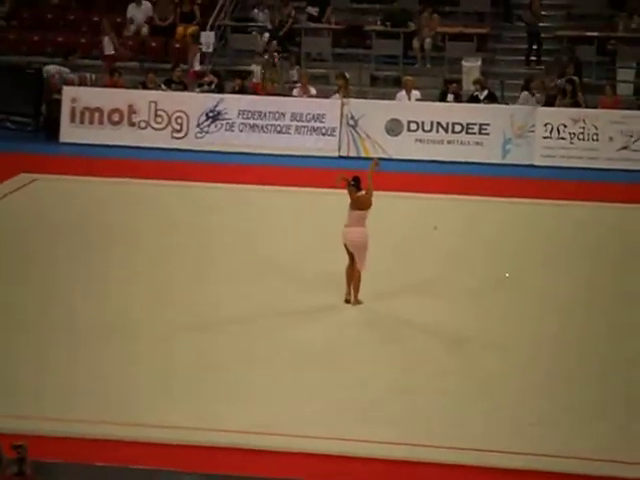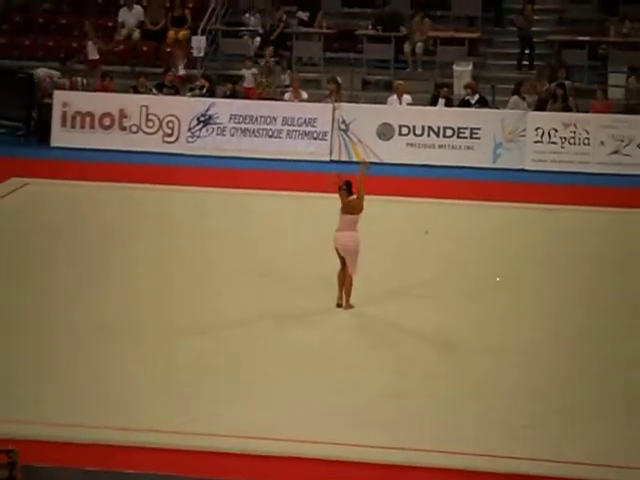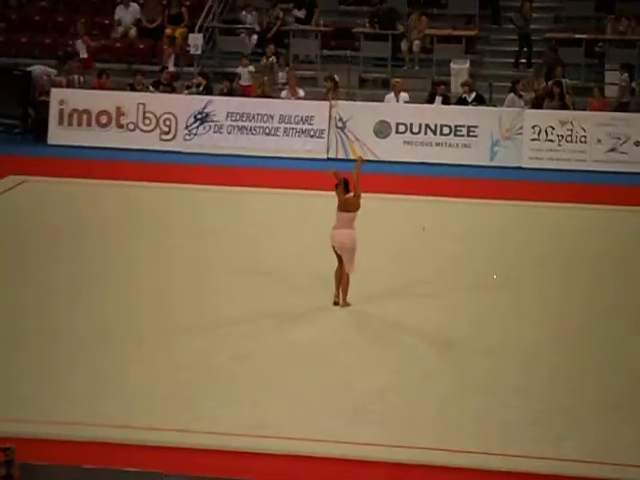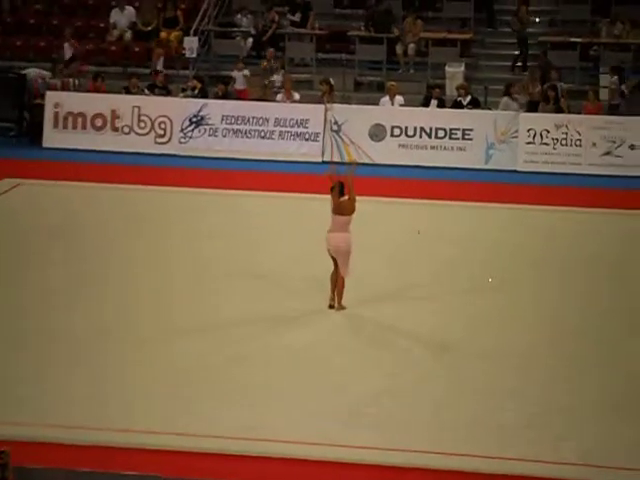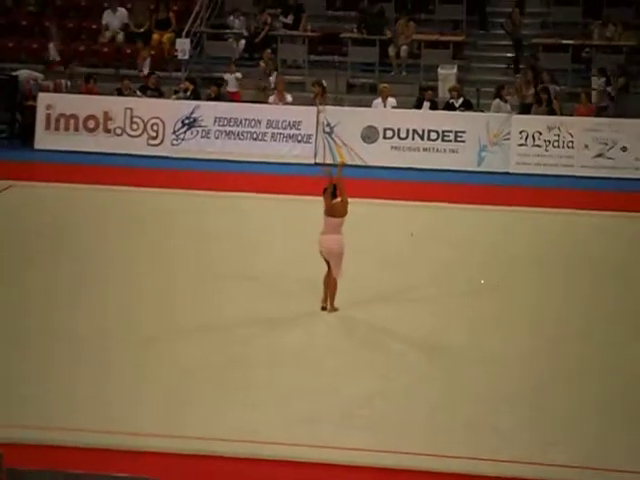
dt=0.1s
person 1, frame 1
left shoulder: (355, 199)
right shoulder: (368, 197)
left elbow: (350, 185)
right elbow: (369, 179)
left wrist: (345, 180)
right wrist: (373, 166)
left hip: (348, 232)
right hip: (360, 234)
left knee: (351, 262)
right knee: (358, 267)
left ankle: (348, 293)
right ankle: (355, 298)
person 1, frame 2
left shoulder: (346, 203)
right shoulder: (360, 201)
left elbow: (342, 189)
right elbow: (359, 183)
left wrist: (338, 181)
right wrist: (363, 168)
left hip: (339, 237)
right hip: (351, 238)
left knee: (343, 267)
right knee: (350, 271)
left ankle: (340, 297)
right ankle: (347, 302)
person 1, frame 3
left shoulder: (342, 201)
right shoulder: (356, 199)
left elbow: (341, 185)
right elbow: (356, 181)
left wrist: (337, 176)
right wrist: (358, 166)
left hip: (336, 235)
right hip: (348, 236)
left knee: (340, 265)
right knee: (347, 269)
left ankle: (337, 295)
right ankle: (343, 300)
person 1, frame 4
left shoulder: (336, 204)
right shoulder: (351, 203)
left elbow: (337, 187)
right elbow: (350, 185)
left wrist: (333, 174)
right wrist: (351, 169)
left hip: (331, 238)
right hip: (343, 239)
left knee: (336, 268)
right knee: (342, 272)
left ankle: (332, 298)
right ankle: (339, 303)
person 1, frame 5
left shoulder: (328, 206)
right shoulder: (344, 205)
left elbow: (330, 189)
right elbow: (341, 187)
left wrist: (329, 176)
right wrist: (340, 172)
left hip: (323, 240)
right hip: (336, 241)
left knee: (330, 270)
right knee: (334, 274)
left ankle: (324, 300)
right ankle: (331, 305)
